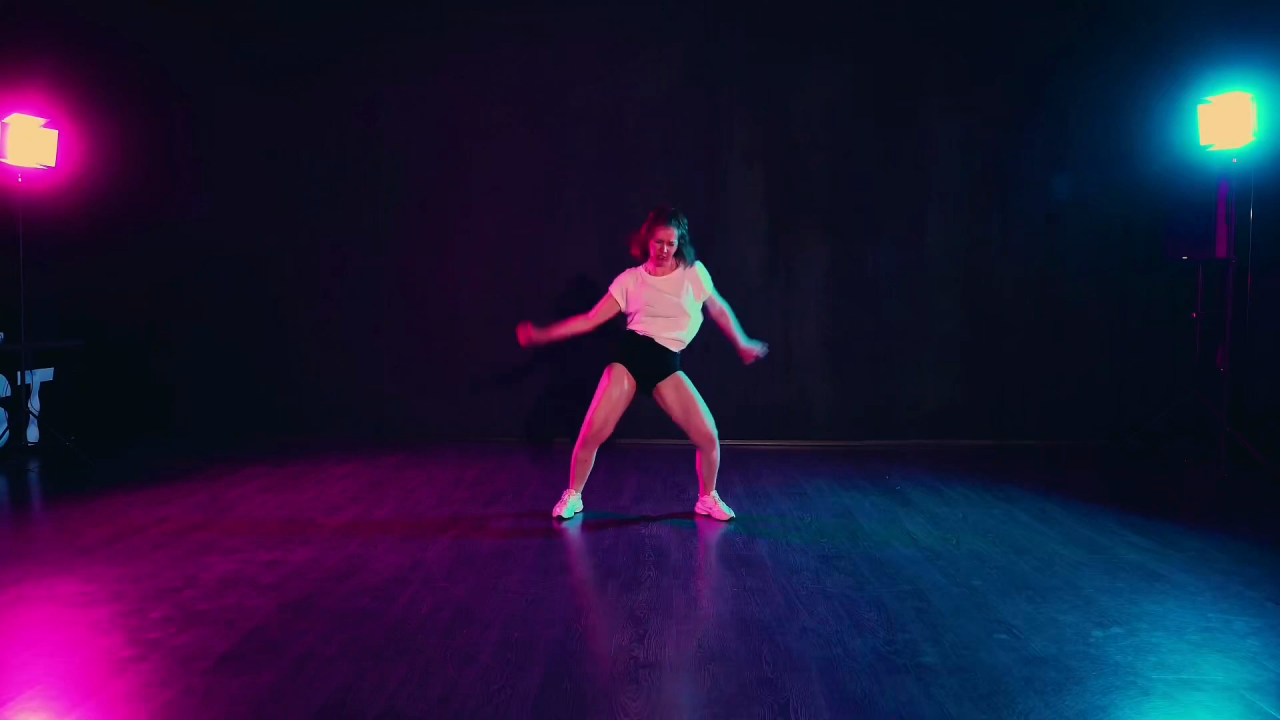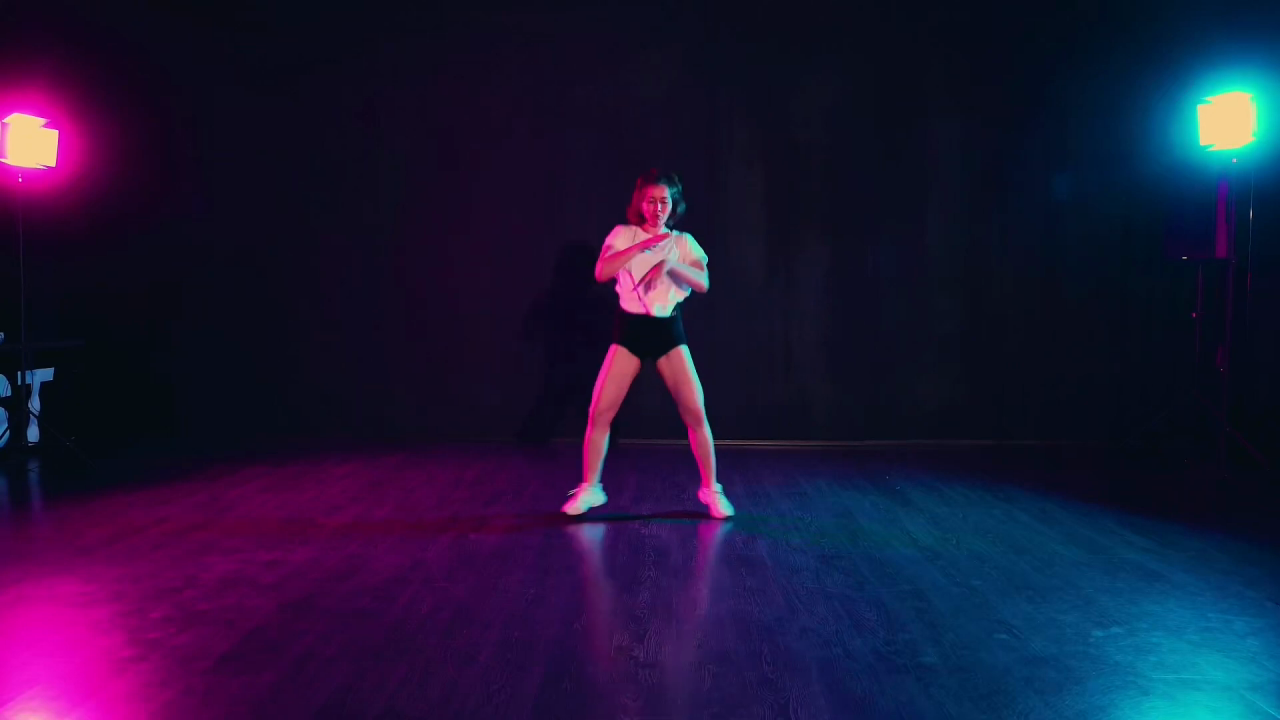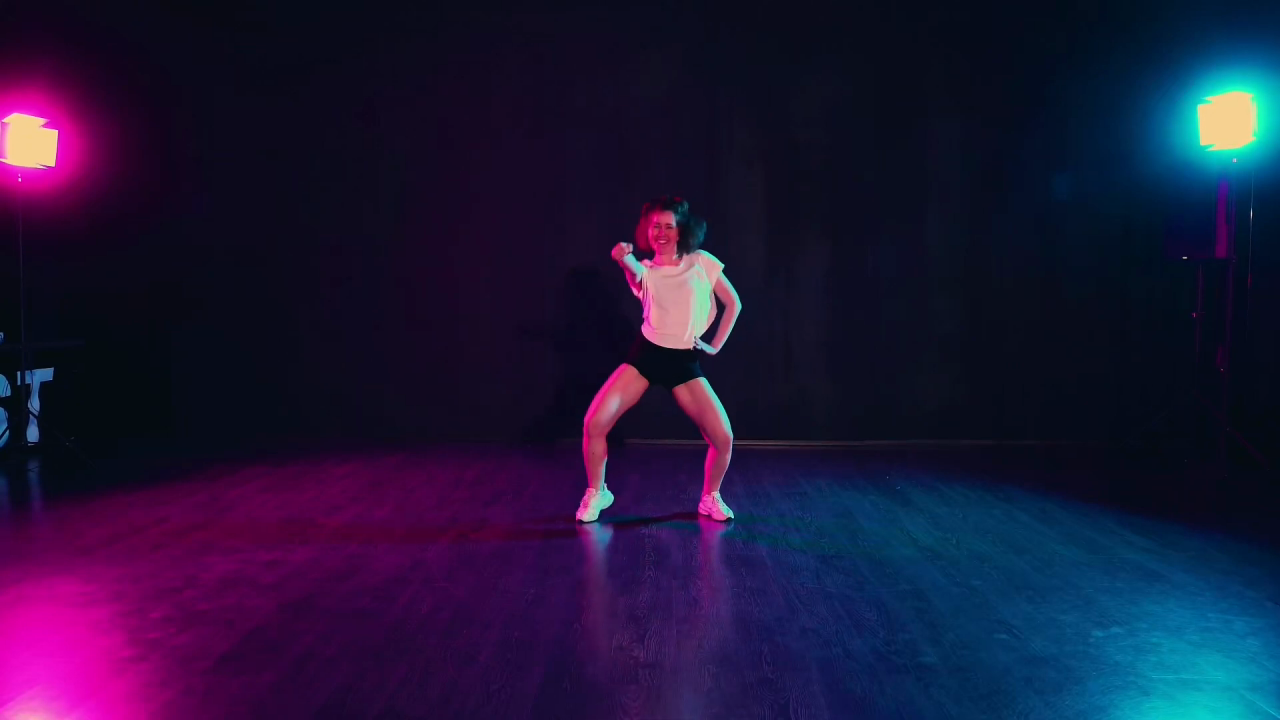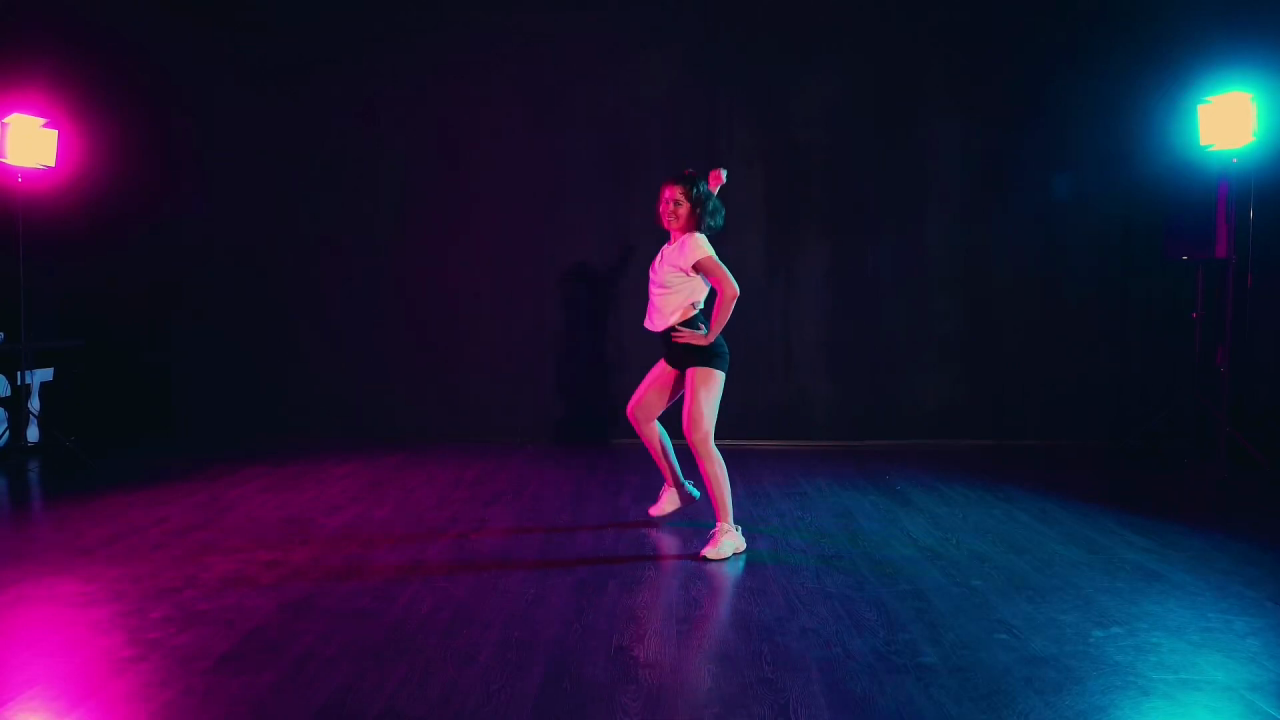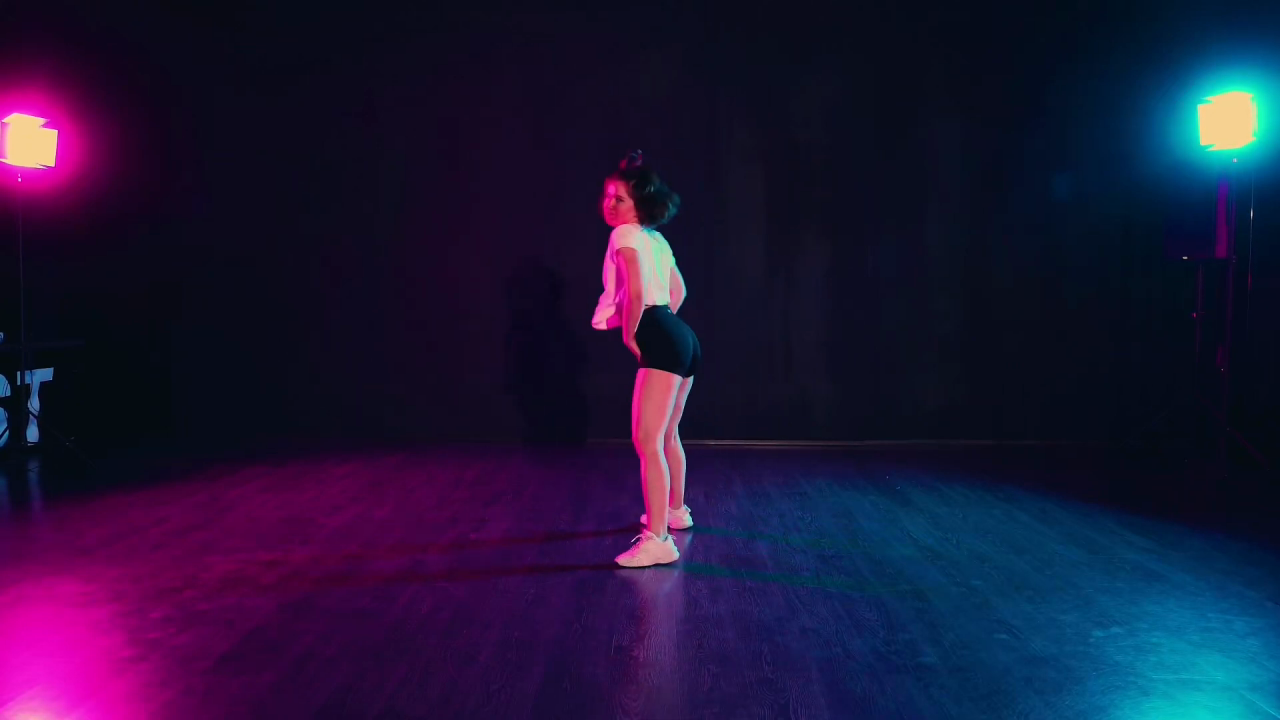
dt=1s
person 1, frame 1
left shoulder: (693, 271)
right shoulder: (630, 279)
left elbow: (718, 308)
right elbow: (592, 319)
left wrist: (742, 343)
right wrist: (543, 334)
left hip: (666, 365)
right hip: (629, 356)
left knee: (707, 436)
right knee: (593, 433)
left ankle: (708, 498)
right ankle: (572, 496)
person 1, frame 2
left shoulder: (684, 242)
right shoulder: (624, 234)
left elbow: (703, 284)
right elbow: (601, 273)
left wrist: (668, 267)
right wrist: (643, 245)
left hip: (668, 330)
right hip: (630, 329)
left knee: (695, 413)
right knee: (599, 412)
left ankle: (710, 489)
right ankle: (588, 488)
person 1, frame 3
left shoulder: (705, 263)
right shoulder: (642, 269)
left elbow: (734, 304)
right elbow: (637, 273)
left wrist: (715, 346)
right wrist: (625, 259)
left hip: (685, 361)
right hip: (646, 355)
left knee: (723, 438)
right knee: (594, 424)
left ankle: (710, 498)
right ankle: (596, 493)
person 1, frame 4
left shoulder: (694, 244)
right shoulder: (674, 244)
left elbow: (730, 290)
right elbow: (676, 222)
left wrist: (710, 335)
right wrist: (713, 187)
left hip: (702, 349)
right hip: (677, 349)
left knee: (698, 435)
right knee: (638, 412)
left ankle: (727, 530)
right ankle: (676, 489)
person 1, frame 5
left shoulder: (624, 237)
right shoulder: (655, 239)
left elbow: (636, 294)
left wrist: (630, 335)
left hip: (660, 342)
right hip: (682, 339)
left knee: (646, 440)
right knee: (666, 433)
left ankle: (657, 540)
right ankle: (676, 510)
